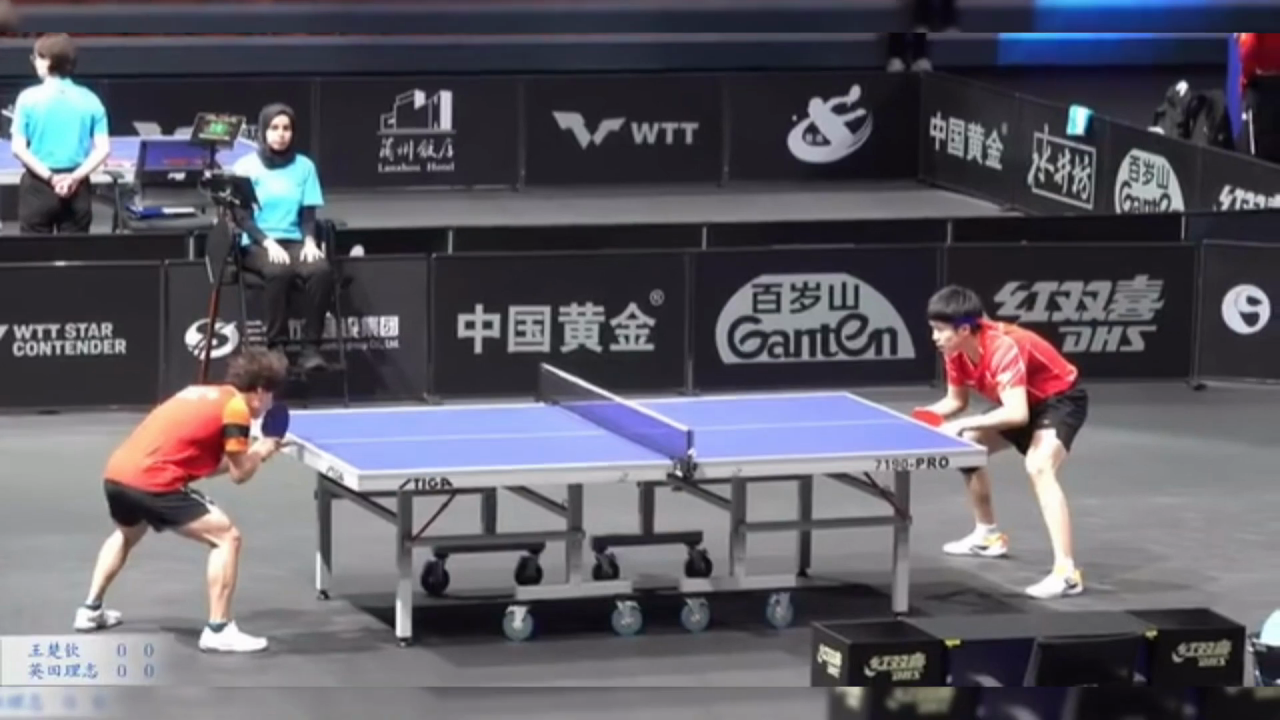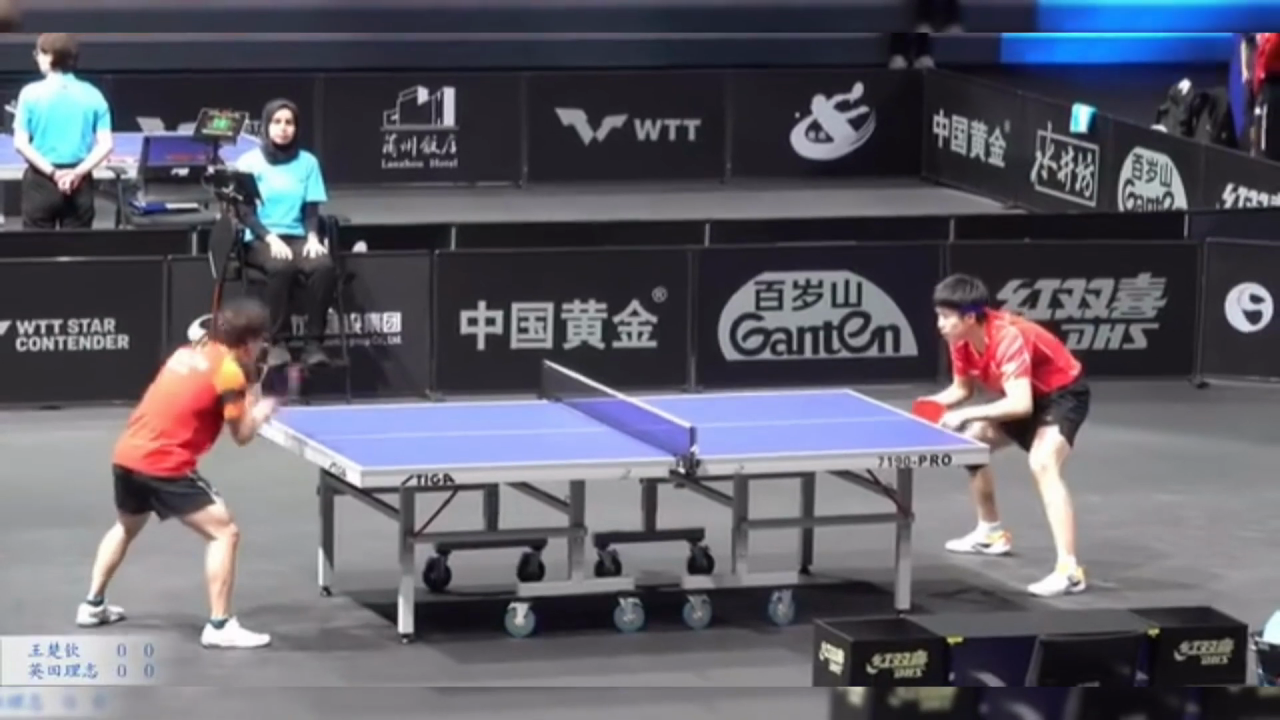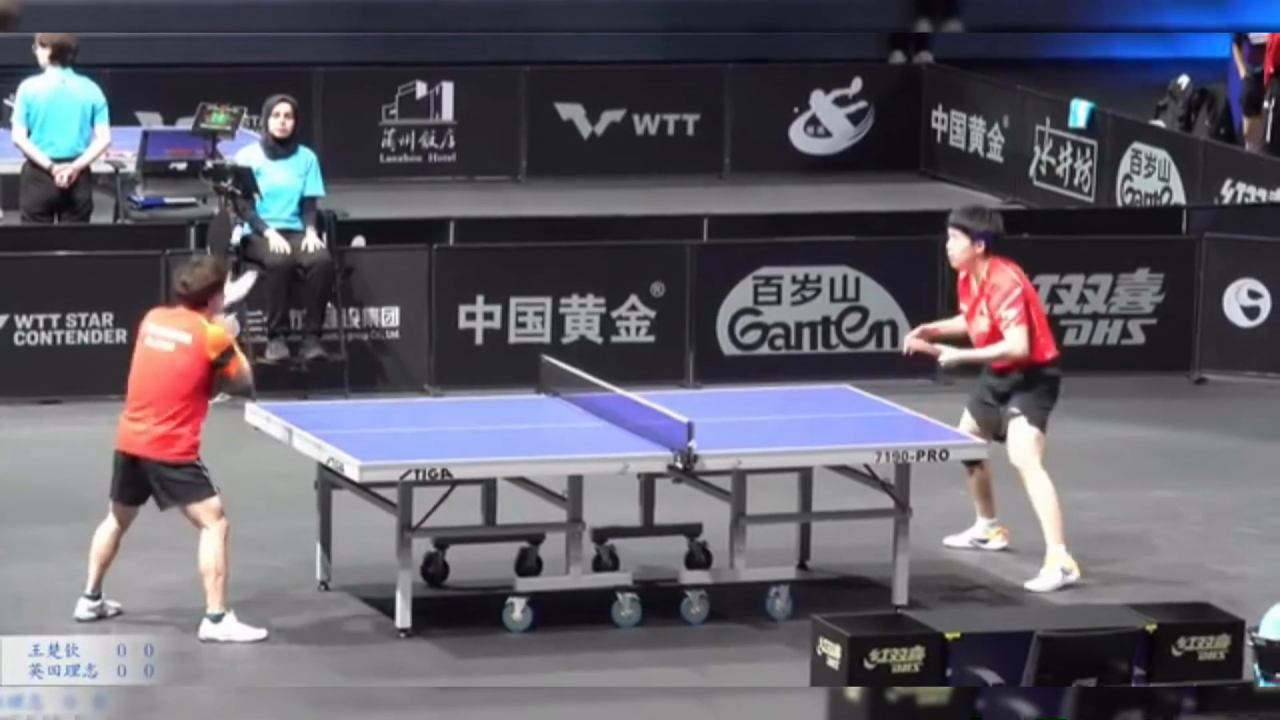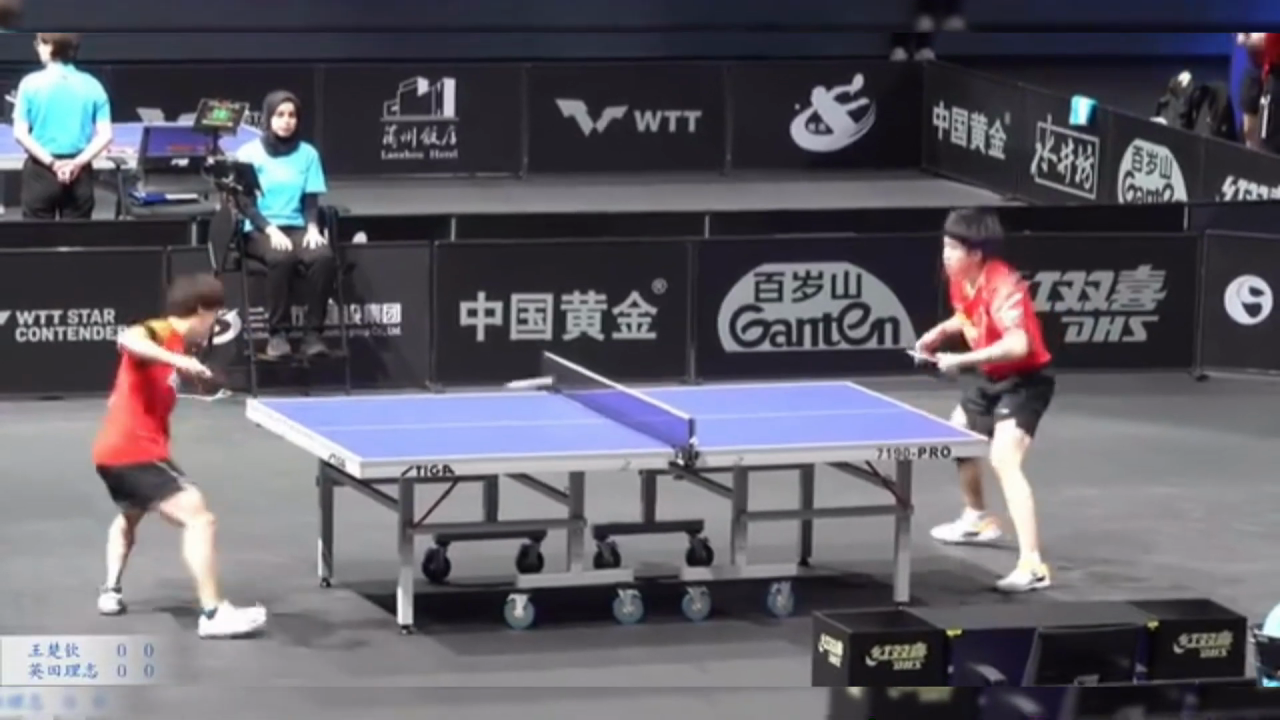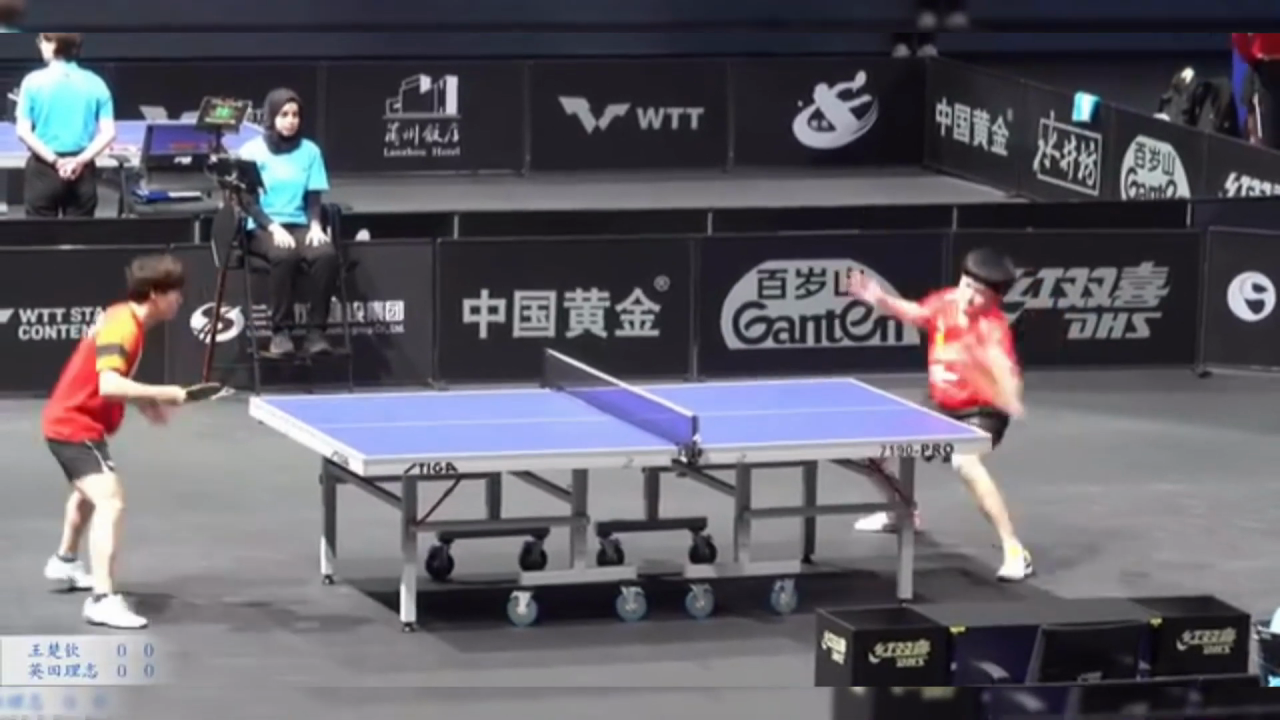
dt=0.5s
person 1, frame 1
left shoulder: (203, 394)
right shoulder: (236, 408)
right elbow: (240, 474)
left wrist: (253, 452)
right wrist: (262, 450)
left hip: (116, 474)
right hip: (152, 483)
left knee: (126, 535)
right knee: (227, 538)
left ankle: (91, 610)
right ankle: (218, 630)
person 1, frame 2
left shoulder: (189, 353)
right shoulder: (229, 374)
right elbow: (242, 435)
right wrist: (264, 409)
left hip: (127, 455)
right hip: (165, 467)
left knee: (125, 528)
right knee: (224, 533)
left ankle: (93, 605)
right ankle: (220, 626)
person 1, frame 3
left shoulder: (153, 319)
right shoulder: (213, 336)
right elbow: (244, 382)
left wrist: (219, 328)
right wrist: (234, 349)
left hip: (130, 441)
right hip: (171, 451)
left knee: (117, 519)
right knee: (215, 525)
left ankle: (90, 600)
right ankle: (216, 619)
person 1, frame 4
left shoulder: (168, 340)
right shoulder: (160, 333)
right elbow: (126, 338)
right wrist: (182, 361)
left hip: (110, 454)
right hip: (138, 454)
left knee: (130, 516)
right knee: (199, 521)
left ankle: (111, 591)
right ankle: (214, 613)
person 1, frame 5
left shoulder: (125, 319)
right shoulder: (122, 327)
right elbow: (109, 386)
left wrist: (147, 398)
right wrist: (163, 393)
left hip: (70, 422)
right hip: (74, 428)
left knee: (87, 492)
right knee: (110, 504)
left ankle: (65, 562)
right ankle: (102, 598)
person 2, frame 1
left shoulder: (1003, 347)
right shoulder: (957, 350)
left elbow: (1017, 413)
right elbow: (956, 400)
left wrist: (963, 424)
left hip: (1061, 399)
right hip: (1024, 401)
left knee: (1039, 467)
left ankle: (1066, 572)
right ankle: (988, 535)
person 2, frame 2
left shoulder: (1008, 338)
right shoulder: (962, 340)
left elbow: (1021, 406)
right elbow: (963, 388)
left wrist: (967, 415)
right wrist: (934, 403)
left hip: (1063, 394)
right hip: (1026, 397)
left knee: (1042, 464)
left ankle: (1069, 570)
right ankle: (991, 533)
person 2, frame 3
left shoulder: (1005, 282)
right shoulder: (966, 277)
left elbow: (1018, 347)
left wrist: (961, 356)
right wrist: (932, 330)
left hip: (1032, 376)
right hip: (998, 375)
left knee: (1024, 459)
left ankle: (1060, 561)
right ankle: (989, 528)
person 2, frame 4
left shoulder: (1003, 286)
right shoulder: (960, 279)
left elbow: (1019, 345)
left wrist: (963, 359)
right wrist: (936, 335)
left hip: (1025, 382)
right hip: (990, 379)
left knee: (1004, 461)
left ankle: (1033, 565)
right ankle: (977, 521)
person 2, frame 5
left shoulder: (992, 329)
right shoulder: (946, 303)
left elbow: (1007, 384)
right elbow: (914, 314)
right wrist: (878, 298)
left hip: (979, 415)
right hip: (940, 409)
left knee: (966, 464)
left ankle: (1013, 552)
right ankle: (901, 513)
person 3, frame 1
left shoulder: (304, 166)
right shoulder: (246, 166)
left elbow: (308, 212)
right elbow: (241, 216)
left wrist: (309, 241)
right wrist: (268, 242)
left hip: (294, 241)
right hip: (257, 244)
left knee: (321, 270)
right knee: (279, 271)
left ankle: (311, 346)
right ankle: (275, 346)
person 3, frame 2
left shoulder: (307, 162)
right shoulder: (249, 162)
left elbow: (311, 209)
right elbow: (244, 211)
left wrist: (312, 237)
right wrist: (271, 238)
left hip: (297, 237)
right hip: (260, 240)
left knee: (323, 267)
right knee: (281, 268)
left ankle: (313, 342)
right ankle: (277, 342)
person 3, frame 3
left shoulder: (306, 157)
right shoulder: (247, 156)
left elbow: (309, 203)
right elbow: (243, 205)
left wrist: (311, 231)
right wrist: (269, 232)
left hip: (295, 231)
right hip: (259, 233)
left knee: (322, 261)
right knee: (280, 261)
left ankle: (311, 336)
right ankle: (276, 337)
person 3, frame 4
left shoulder: (308, 153)
right shoulder: (249, 153)
left elbow: (311, 200)
right elbow: (245, 203)
left wrist: (312, 228)
right wrist: (271, 229)
left hip: (297, 228)
right hip: (260, 230)
left knee: (323, 257)
right knee: (281, 258)
left ankle: (313, 333)
right ankle: (277, 333)
person 3, frame 5
left shoulder: (310, 151)
right shoulder: (251, 151)
left elbow: (313, 197)
right elbow: (248, 201)
left wrist: (315, 225)
right wrist: (274, 227)
left hip: (299, 225)
right hip: (262, 228)
left knee: (326, 255)
right knee: (285, 256)
left ankle: (316, 330)
right ankle: (280, 331)
person 4, frame 1
left shoulder: (29, 97)
right shoulder: (89, 99)
left elbow: (18, 148)
right elbow: (103, 149)
left wrist: (50, 177)
right wrist: (75, 177)
left hip: (38, 187)
right hip: (77, 187)
person 4, frame 2
left shoulder: (31, 93)
right shoulder: (92, 95)
left elbow: (21, 144)
right elbow: (106, 145)
left wrist: (53, 173)
right wrist: (77, 173)
left hip: (40, 182)
right hip: (79, 183)
person 4, frame 3
left shoulder: (29, 87)
right shoulder: (90, 89)
left elbow: (18, 137)
right elbow: (104, 139)
left wrist: (50, 166)
right wrist: (76, 166)
left hip: (38, 176)
right hip: (77, 176)
person 4, frame 4
left shoulder: (31, 83)
right shoulder: (92, 85)
left elbow: (20, 133)
right elbow: (105, 135)
left wrist: (51, 163)
right wrist: (77, 163)
left hip: (40, 172)
right hip: (79, 173)
person 4, frame 5
left shoulder: (34, 81)
right shoulder: (95, 83)
left elbow: (23, 131)
right elbow: (108, 132)
left wrist: (54, 160)
right wrist: (80, 160)
left hip: (43, 169)
right hip: (82, 171)
